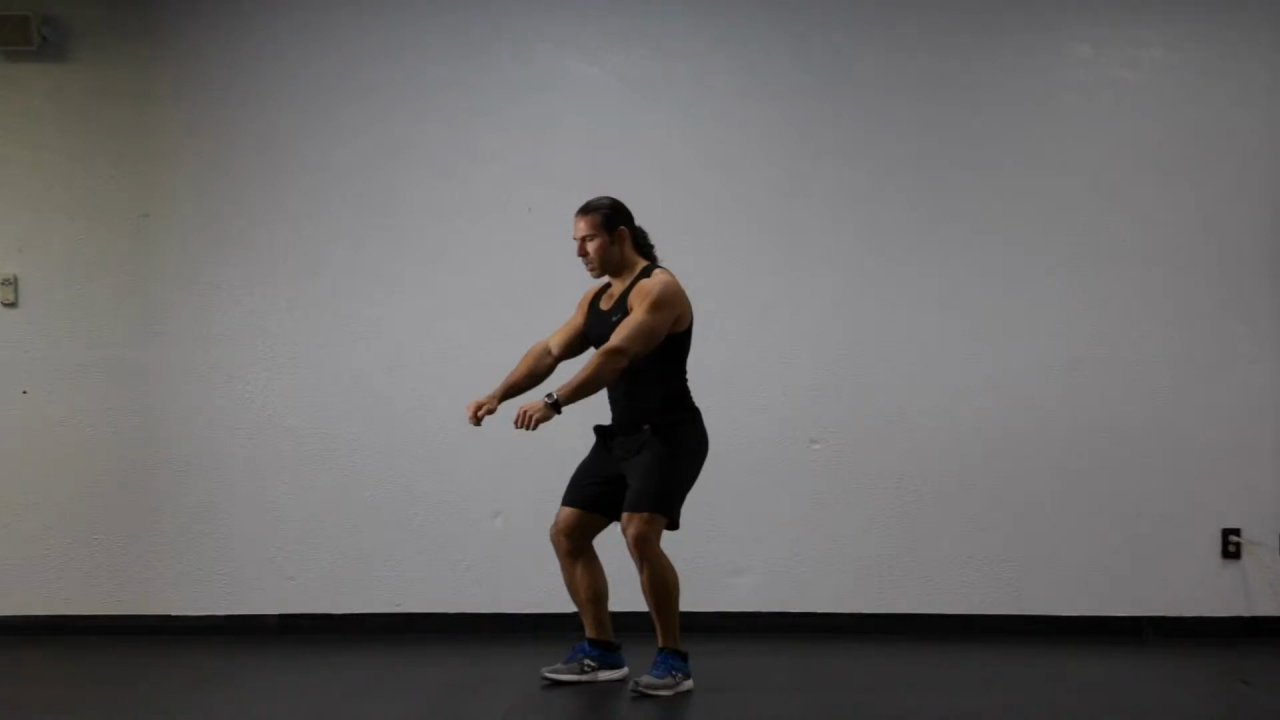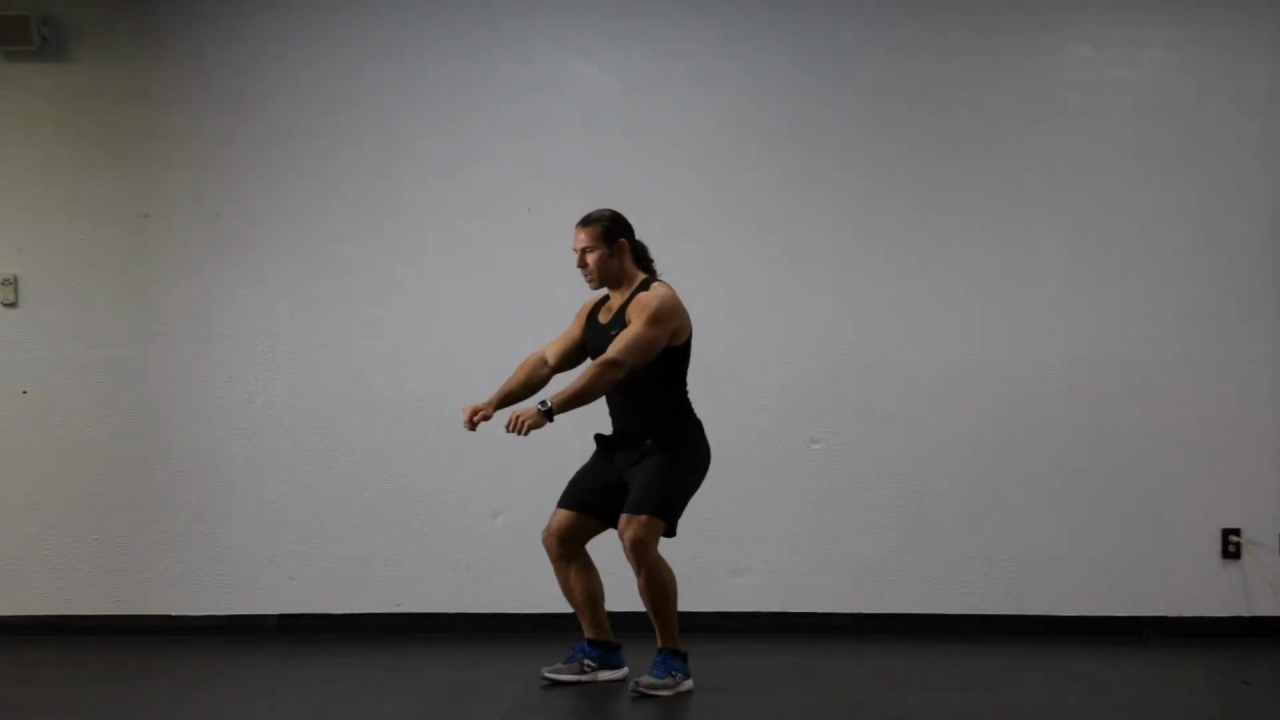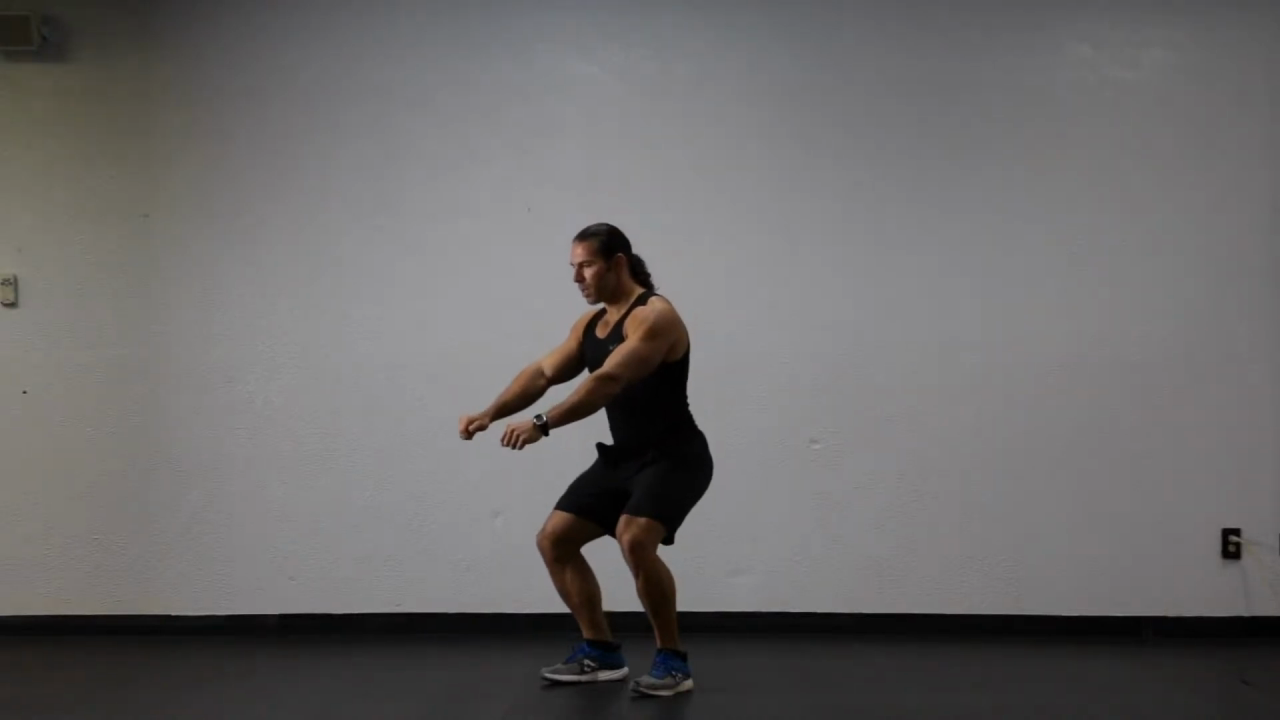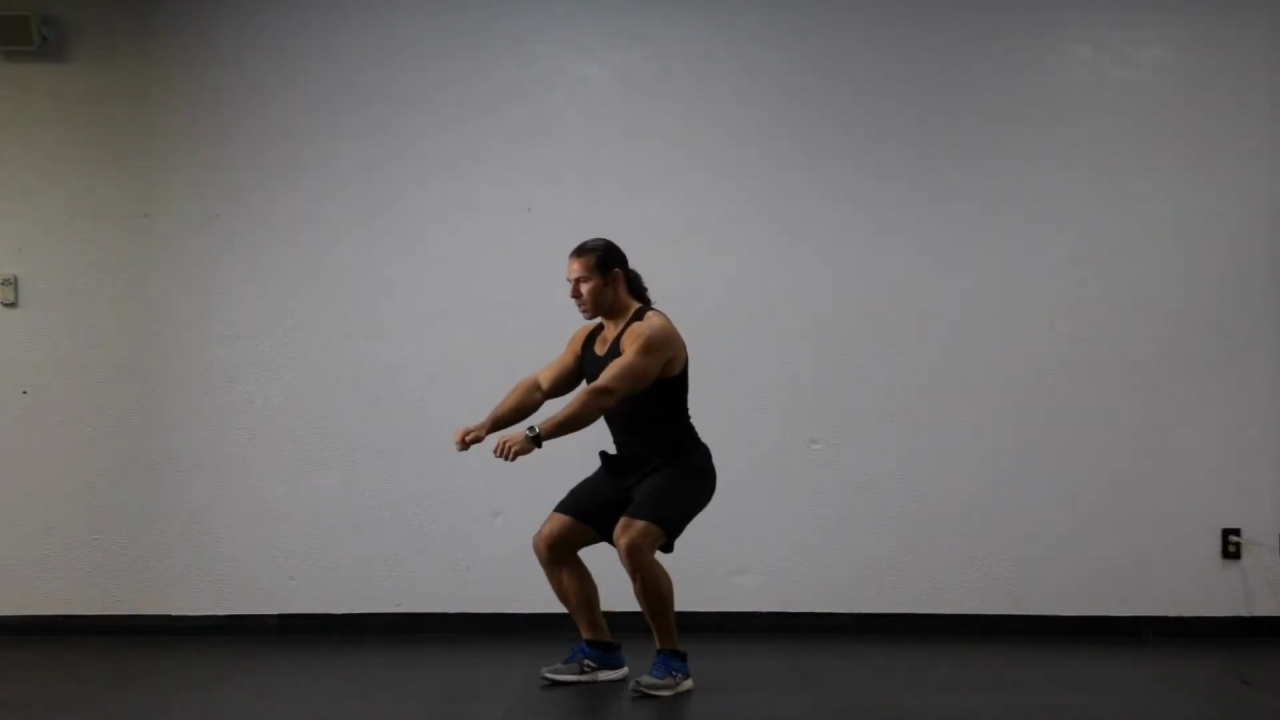
dt=1s
person 1, frame 1
left shoulder: (659, 288)
right shoulder: (596, 298)
left elbow: (615, 356)
right elbow: (549, 350)
left wrist: (553, 403)
right wrist: (498, 394)
left hip: (668, 435)
right hip: (620, 435)
left knee: (640, 536)
right knee: (566, 533)
left ankle: (673, 659)
right ankle: (601, 652)
person 1, frame 2
left shoulder: (657, 302)
right shoulder: (594, 310)
left elbow: (611, 367)
right elbow: (546, 361)
left wrist: (547, 410)
right wrist: (494, 402)
left hip: (670, 446)
right hip: (620, 446)
left knee: (637, 538)
right knee: (559, 537)
left ankle: (673, 660)
right ankle: (601, 651)
person 1, frame 3
left shoulder: (655, 317)
right shoulder: (590, 324)
left elbow: (607, 381)
right elbow: (542, 373)
left wrist: (542, 424)
right wrist: (489, 413)
left hip: (673, 457)
right hip: (622, 456)
left knee: (634, 540)
right knee: (553, 539)
left ankle: (672, 660)
right ankle: (601, 652)
person 1, frame 4
left shoulder: (652, 332)
right shoulder: (587, 338)
left elbow: (601, 395)
right elbow: (539, 386)
left wrist: (534, 436)
right wrist: (487, 425)
left hip: (677, 467)
right hip: (625, 466)
left knee: (632, 543)
right knee: (549, 542)
left ankle: (672, 660)
right ankle: (600, 652)
